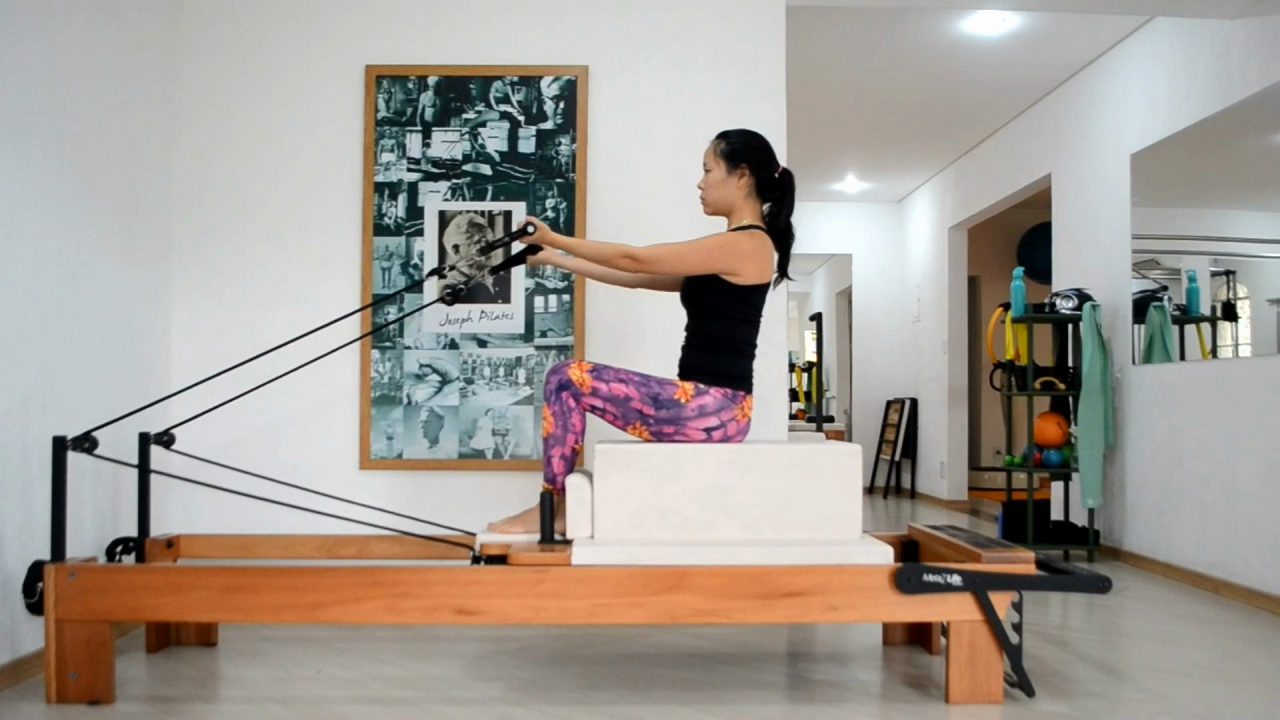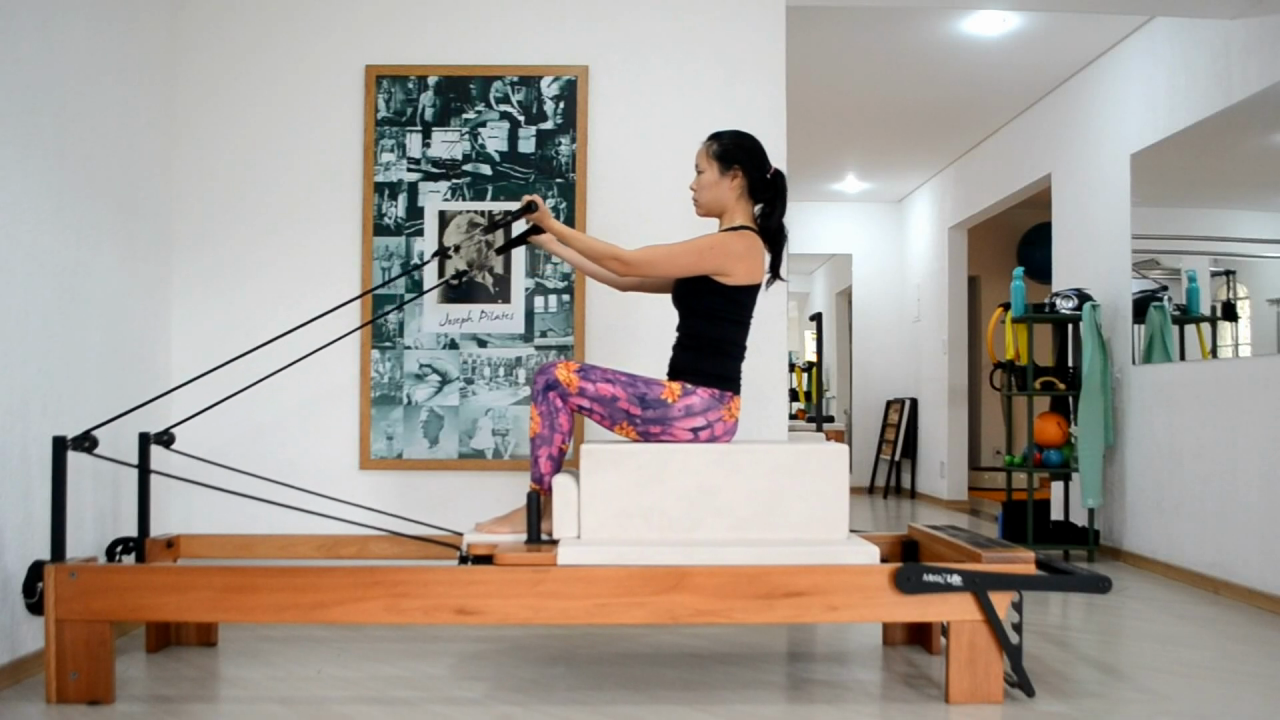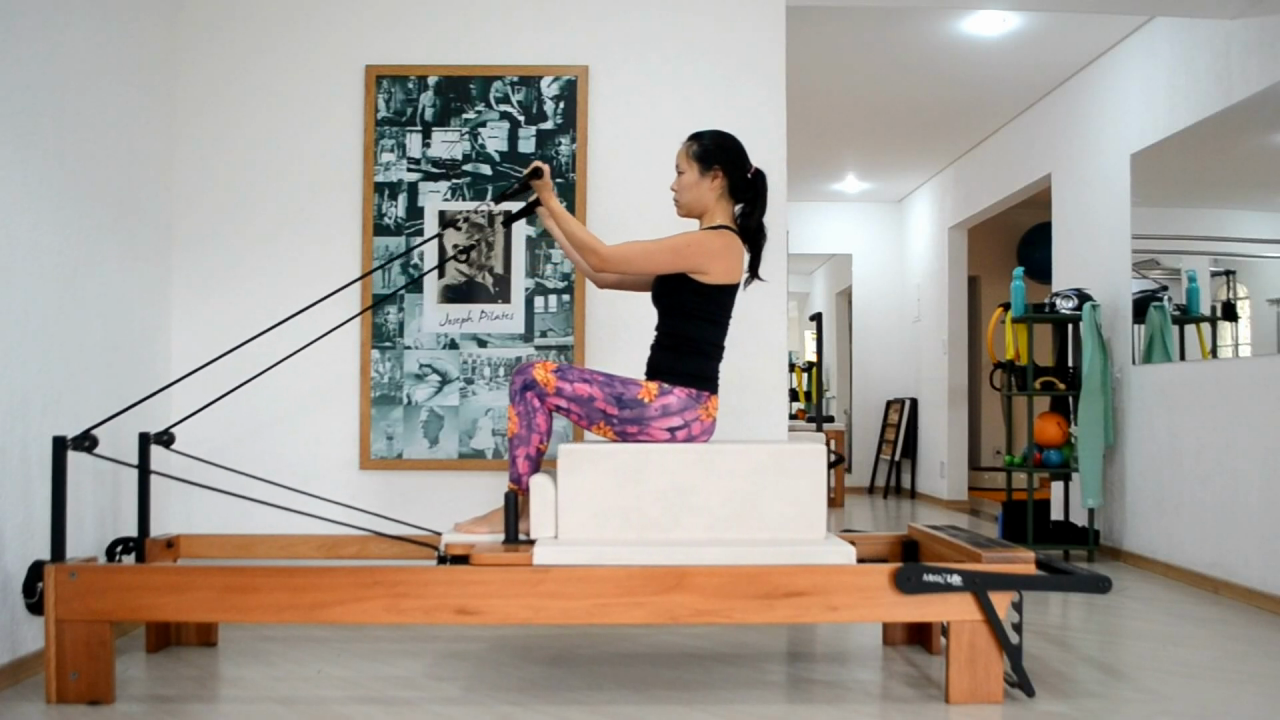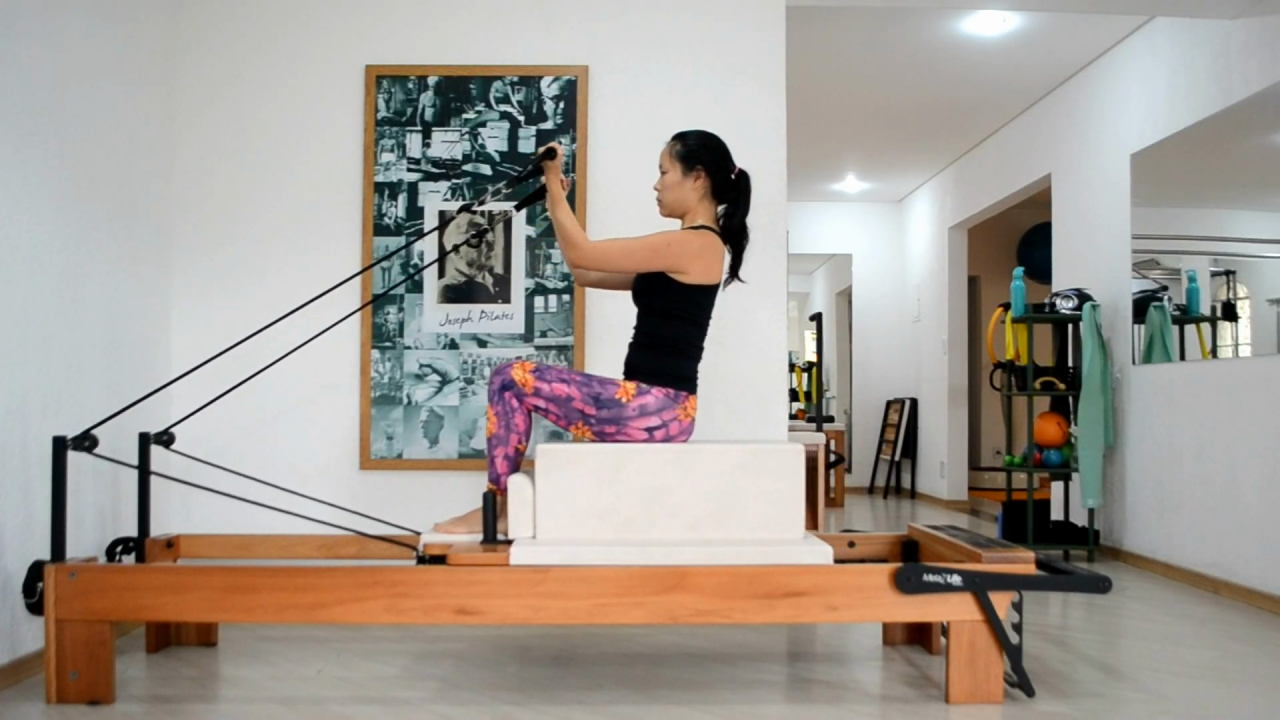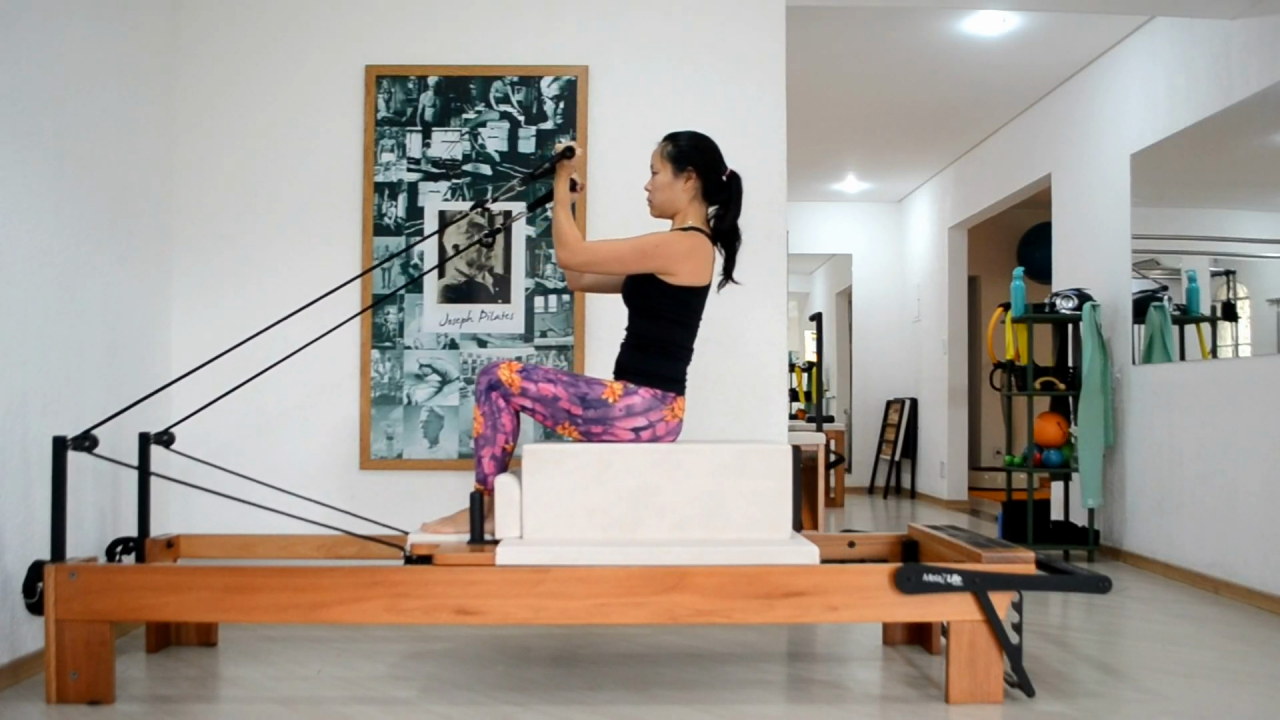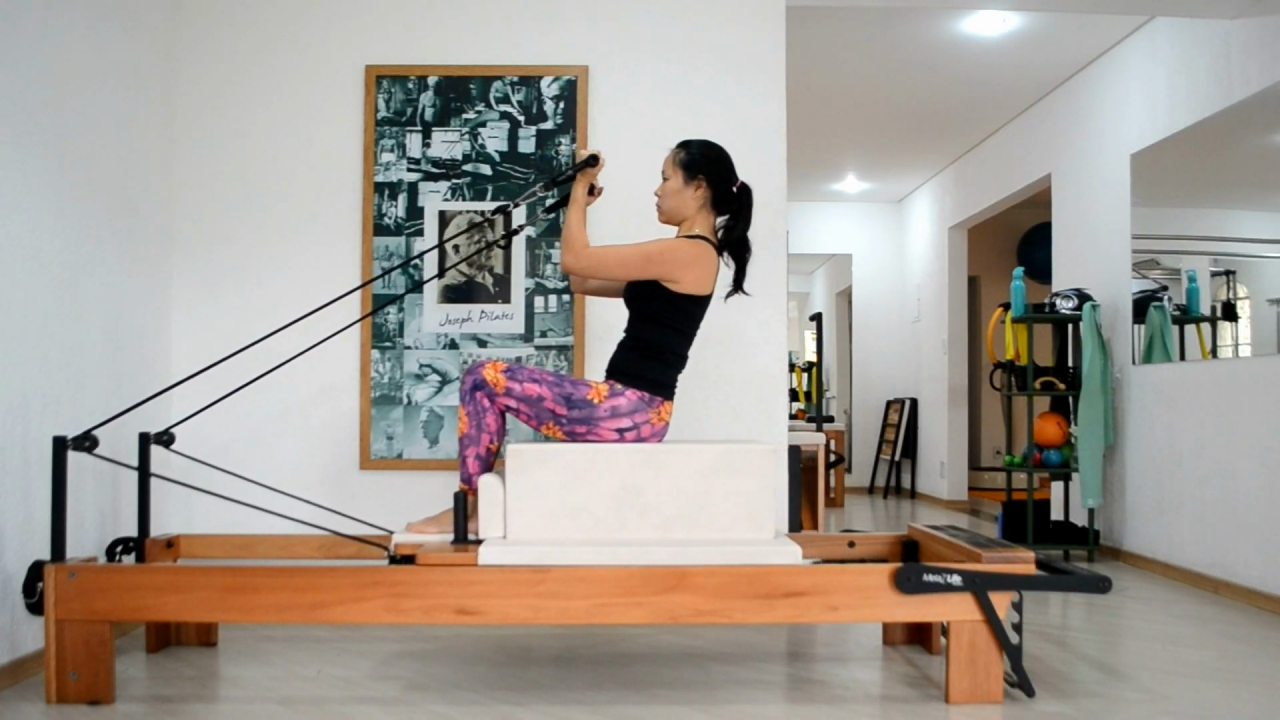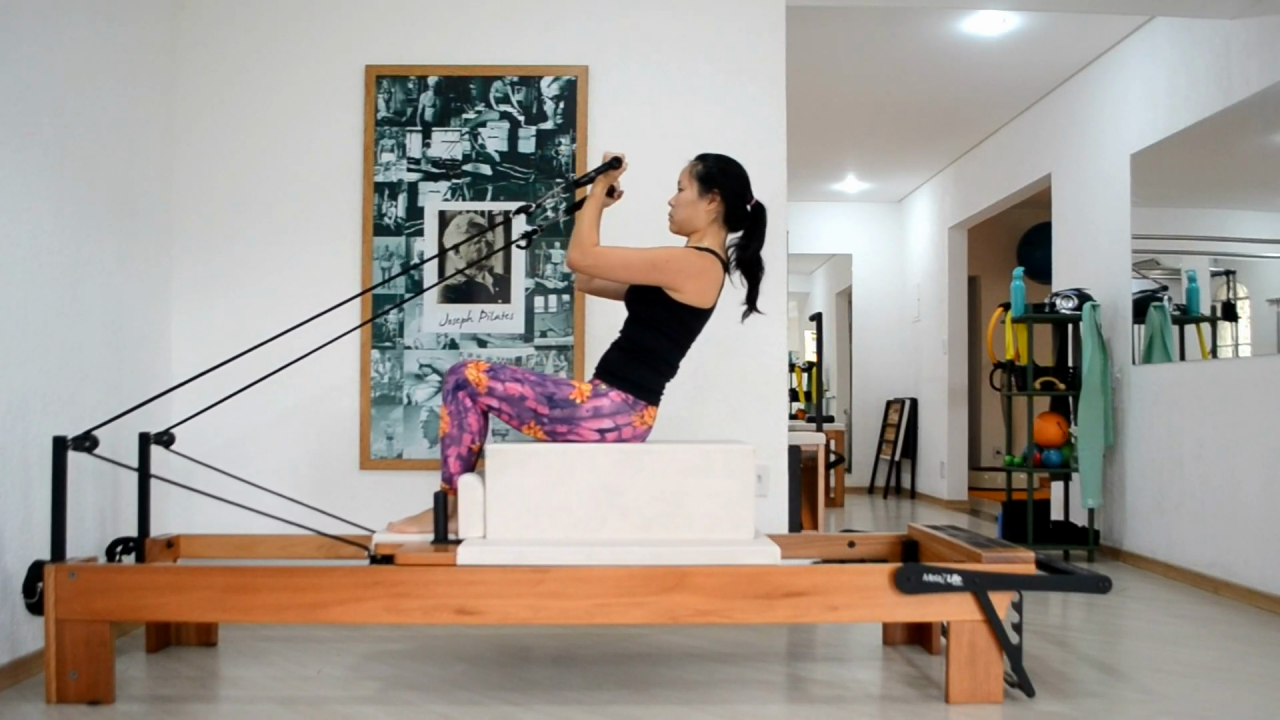
dt=0.7s
person 1, frame 1
left shoulder: (746, 245)
right shoulder: (725, 254)
left elbow: (635, 260)
right elbow: (634, 277)
left wrist: (556, 239)
right wrist: (554, 259)
left hip: (715, 408)
right hip: (706, 405)
left knee: (567, 378)
right knee: (571, 382)
left ankle: (553, 510)
right ankle: (558, 508)
person 1, frame 2
left shoulder: (737, 245)
right shoulder: (721, 251)
left elbow: (626, 263)
right elbow: (626, 280)
left wrist: (553, 224)
right wrist: (553, 246)
left hip: (701, 408)
right hip: (694, 405)
left knee: (555, 378)
right knee: (561, 382)
left ankle: (541, 508)
right ankle: (546, 506)
person 1, frame 3
left shoulder: (715, 244)
right shoulder: (701, 251)
left elbow: (603, 258)
right elbow: (603, 276)
left wrist: (551, 200)
right wrist: (549, 219)
left hip: (679, 408)
right hip: (674, 406)
left knee: (534, 379)
right knee: (540, 381)
left ankle: (519, 509)
right ankle: (523, 507)
person 1, frame 4
left shoulder: (694, 244)
right shoulder: (683, 249)
left elbow: (581, 254)
right elbow: (586, 273)
left wrist: (553, 184)
right wrist: (554, 200)
left hip: (654, 408)
right hip: (653, 405)
left knee: (511, 379)
right knee: (519, 382)
left ankle: (498, 508)
right ankle: (505, 505)
person 1, frame 5
left shoulder: (681, 245)
right shoulder: (679, 249)
left elbow: (570, 256)
right elbow: (580, 277)
left wrist: (562, 182)
right wrist: (564, 200)
left hip: (643, 409)
right hip: (644, 407)
left knee: (498, 379)
right knee: (509, 382)
left ankle: (485, 509)
right ankle: (494, 508)
person 1, frame 6
left shoulder: (686, 252)
right shoulder: (686, 254)
left elbow: (575, 261)
right elbow: (584, 281)
left wrist: (580, 187)
right wrist: (579, 204)
left hip: (629, 410)
right hip: (632, 408)
left knee: (484, 379)
right knee: (495, 383)
left ankle: (469, 508)
right ankle: (476, 505)
person 1, frame 7
left shoulder: (693, 264)
right shoulder: (690, 268)
left elbow: (580, 258)
right elbow: (588, 280)
left wrist: (599, 188)
right wrist: (597, 205)
left hip: (613, 412)
right hip: (617, 408)
left knee: (467, 379)
right knee: (477, 381)
left ankle: (451, 508)
right ankle: (459, 506)
